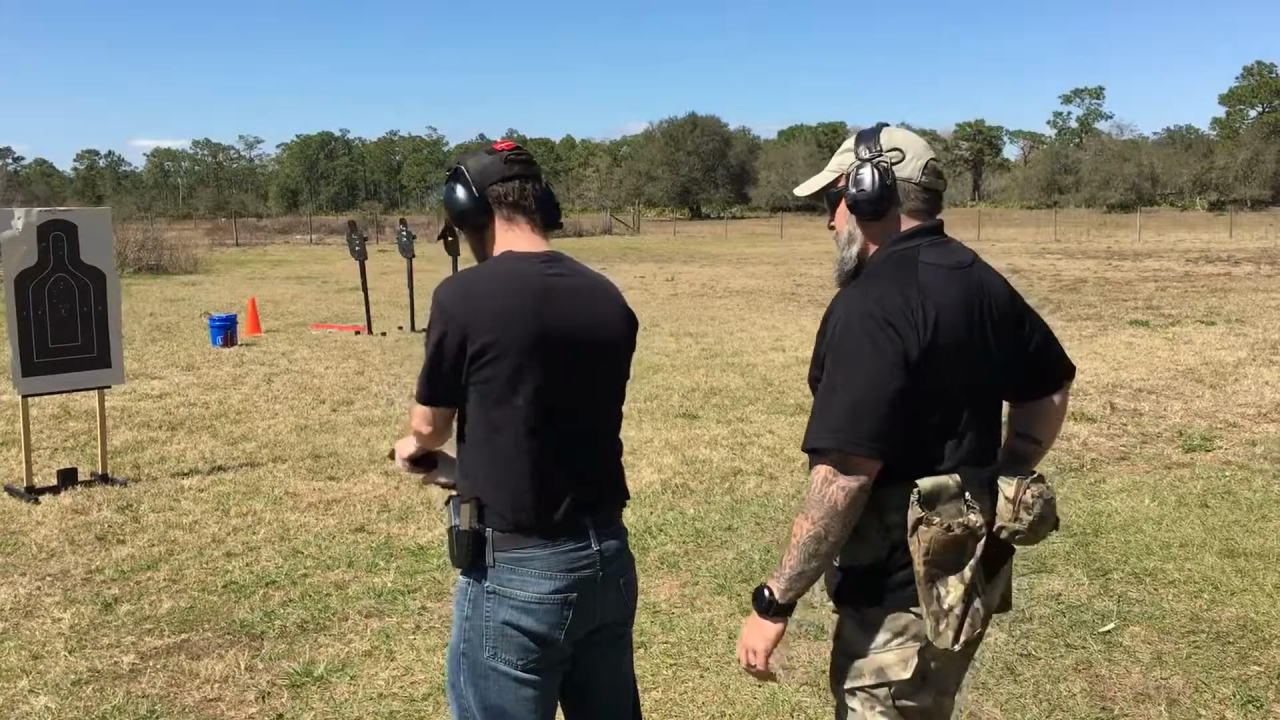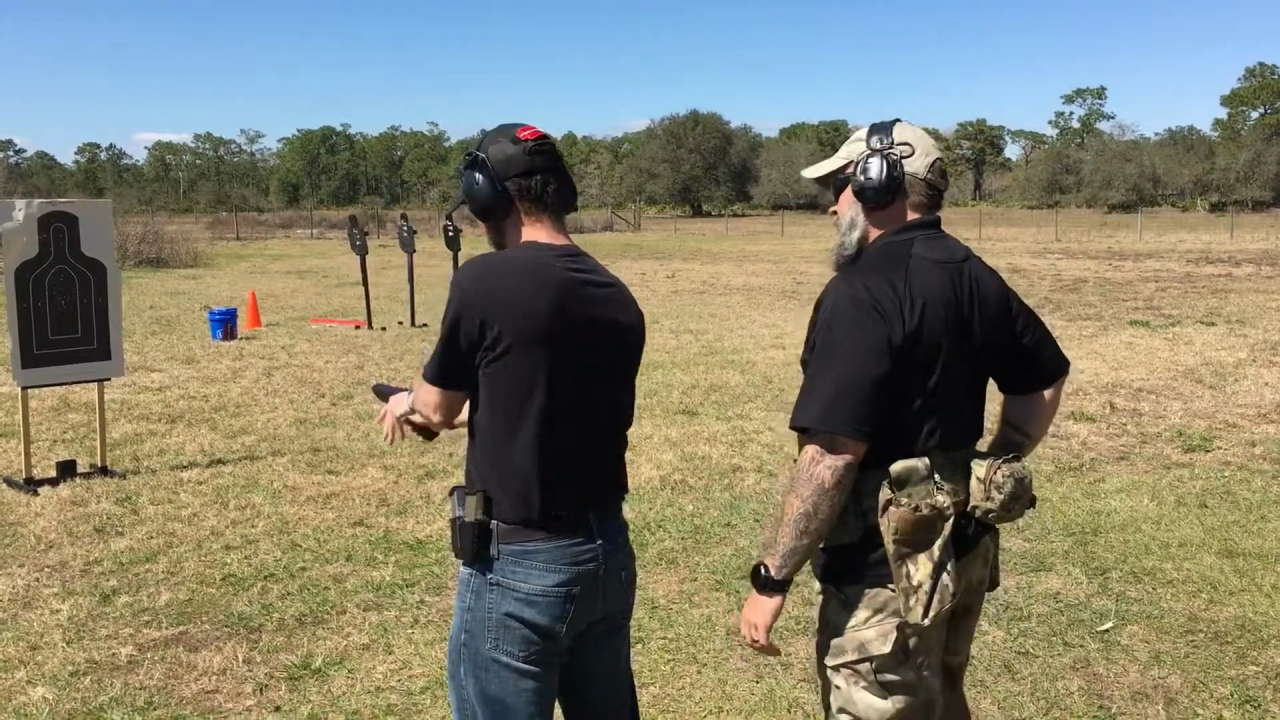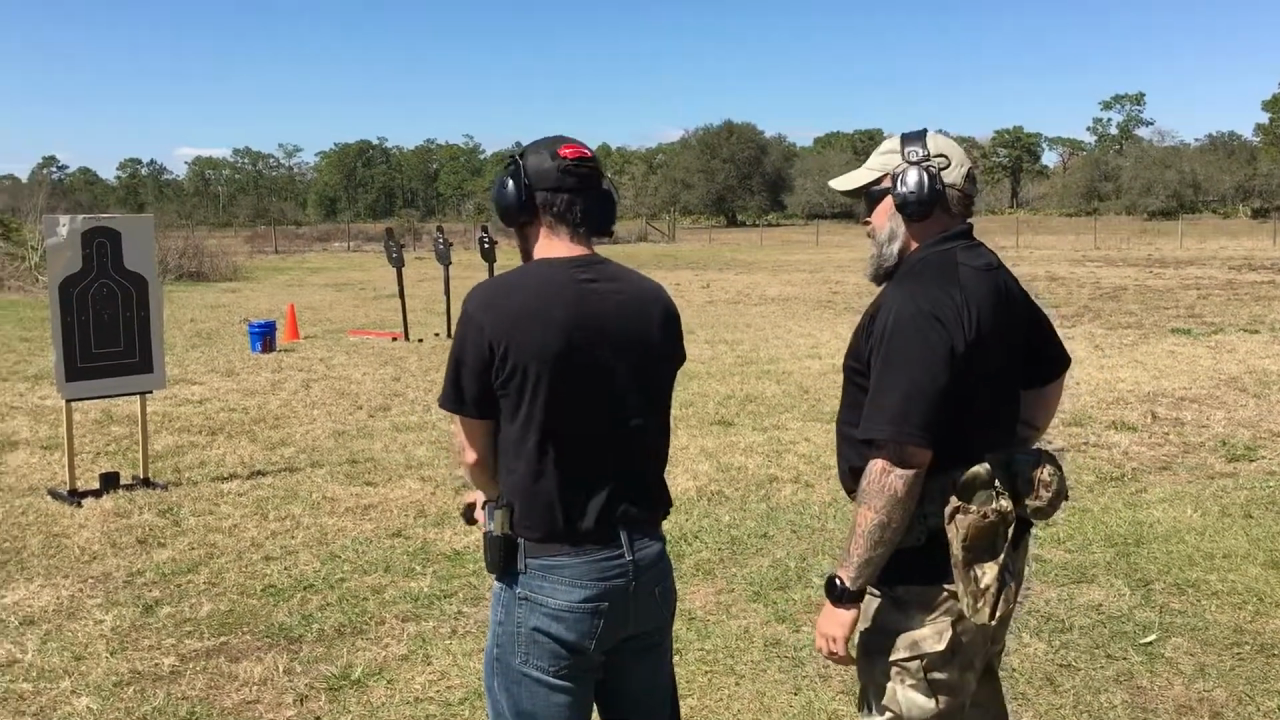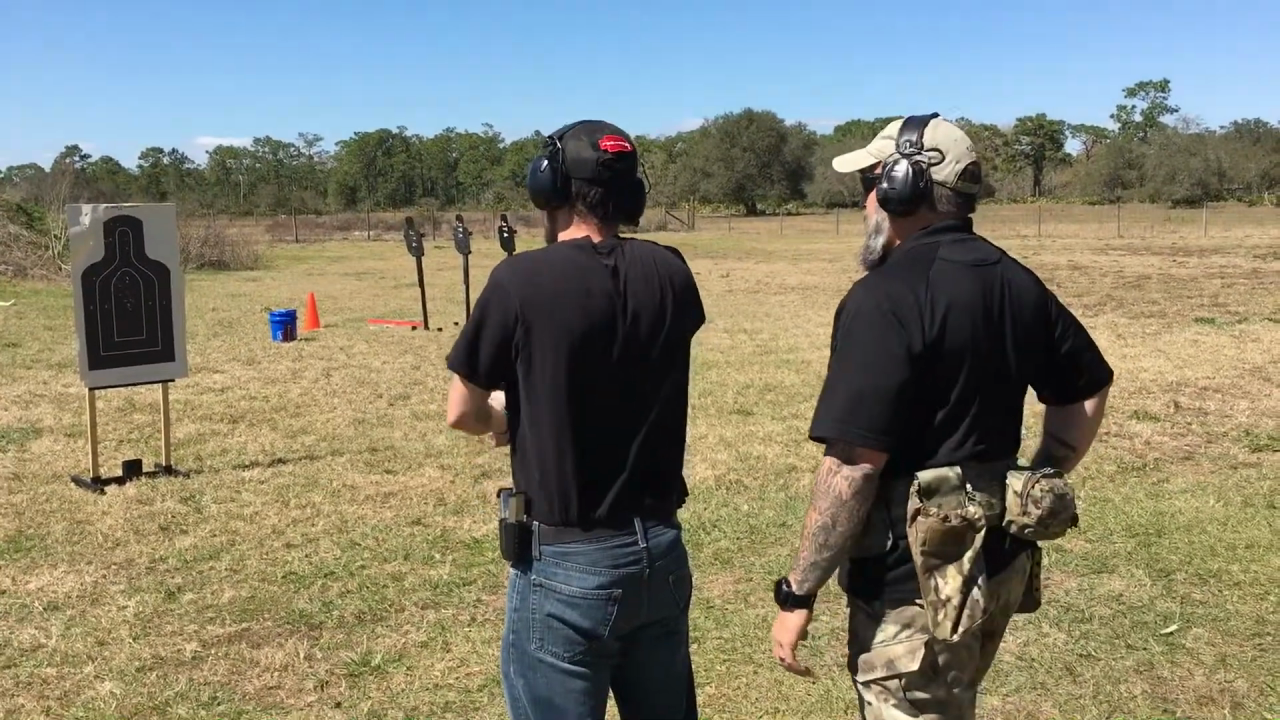
dt=0.7s
person 1, frame 1
left shoulder: (872, 305)
right shoulder: (982, 281)
left elbow: (846, 471)
right elbow: (1050, 385)
left wrist: (774, 602)
left hip: (903, 582)
right hip: (974, 559)
person 1, frame 2
left shoulder: (862, 291)
right shoulder: (975, 276)
left elbow: (833, 452)
right elbow: (1044, 380)
left wrist: (770, 579)
left hip: (887, 561)
right hip: (961, 541)
person 1, frame 3
left shoulder: (915, 301)
right shoulder: (994, 279)
left elbow: (899, 461)
right elbow: (1046, 376)
left wrist: (845, 589)
left hip: (930, 566)
person 1, frame 4
left shoulder: (885, 297)
right shoulder: (1014, 281)
left elbow: (852, 464)
right elbow: (1087, 390)
left wrist: (796, 593)
right wrist: (1035, 489)
left hip: (917, 576)
right hip: (999, 553)
person 2, frame 1
left shoulder: (465, 296)
right shoulder: (609, 301)
left elbow: (431, 425)
left wrist: (417, 446)
left hip: (516, 571)
right hip: (607, 557)
person 2, frame 2
left shoulder: (485, 281)
right shoulder: (620, 298)
left elbow: (438, 407)
left wrist: (406, 404)
right wrist: (433, 410)
left hip: (519, 564)
right hip: (607, 551)
person 2, frame 3
left shoulder: (494, 305)
right shoulder: (653, 301)
left elbow: (476, 454)
left wrist: (496, 498)
left hip: (550, 577)
right hip: (645, 563)
person 2, frame 4
left shoulder: (522, 281)
right shoulder: (671, 274)
left elbow: (461, 412)
left wrist: (505, 419)
left hip: (566, 562)
right hip: (660, 549)
